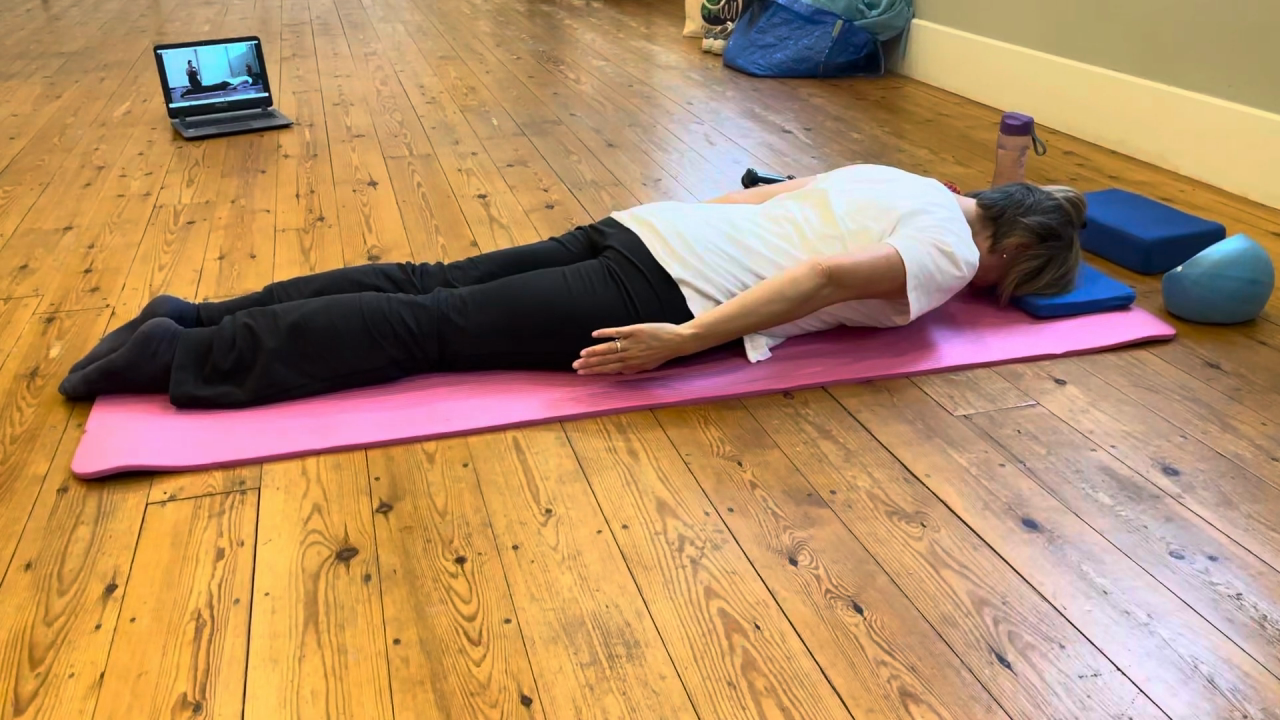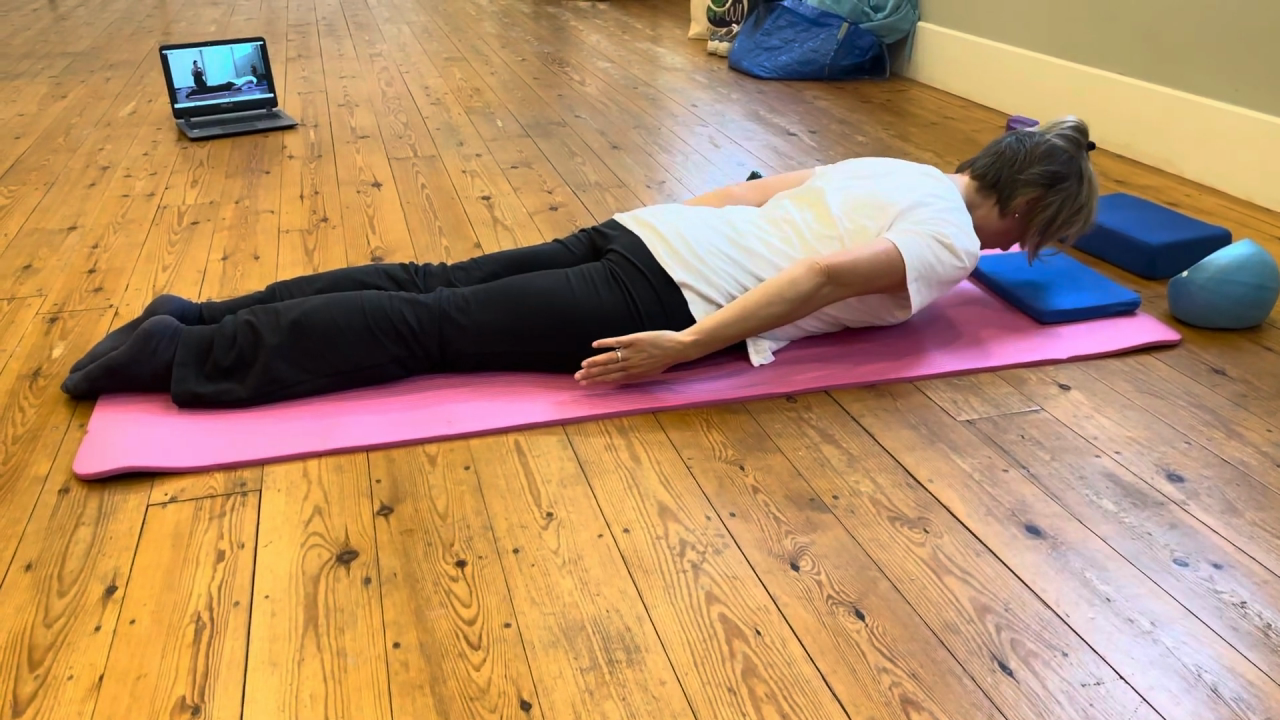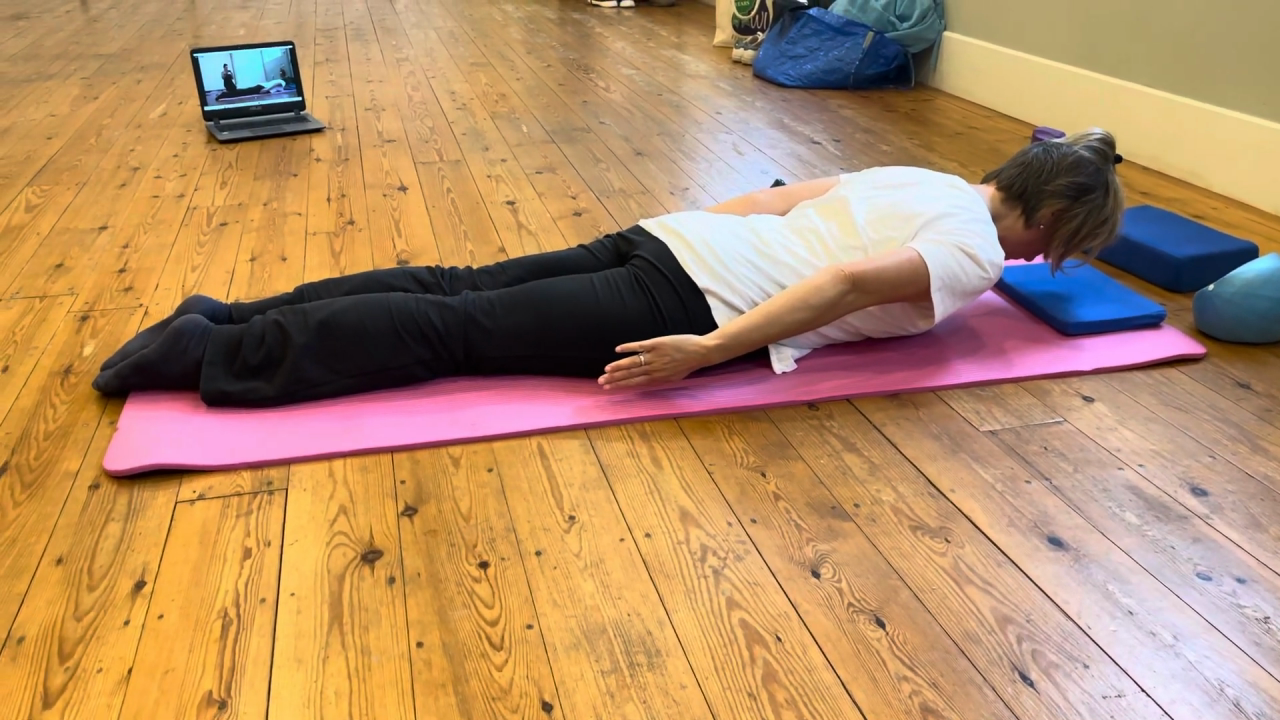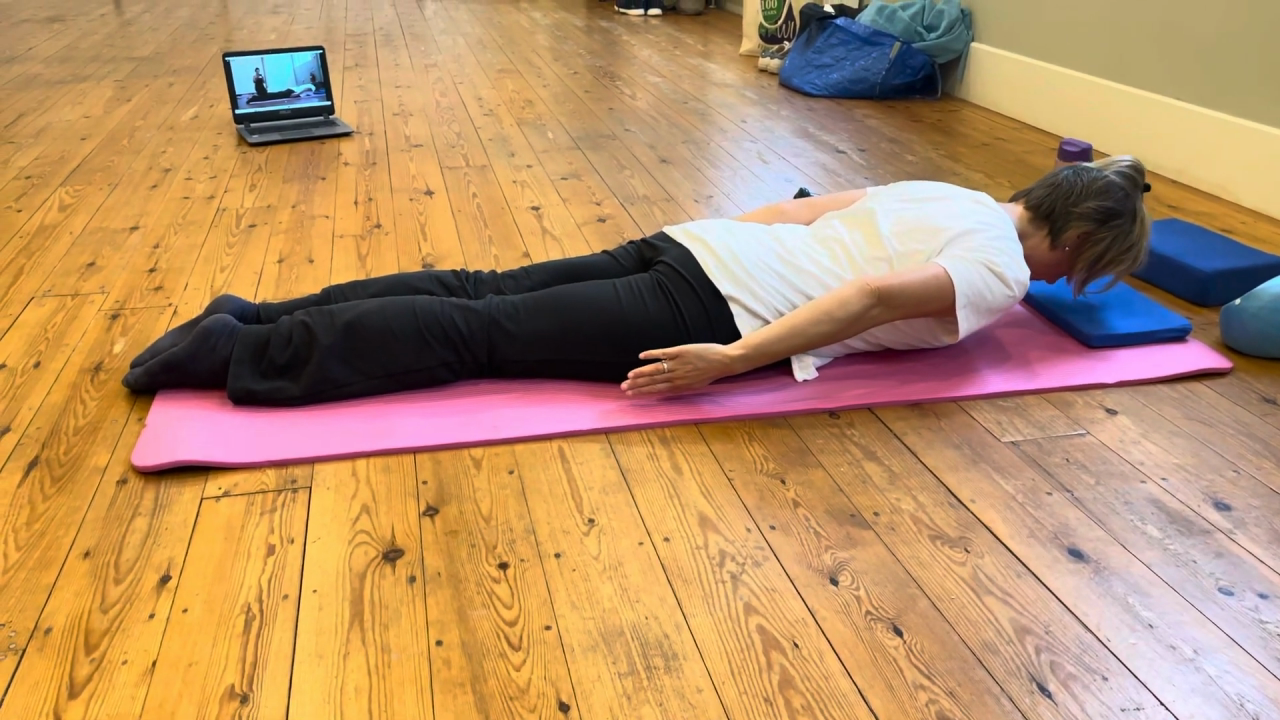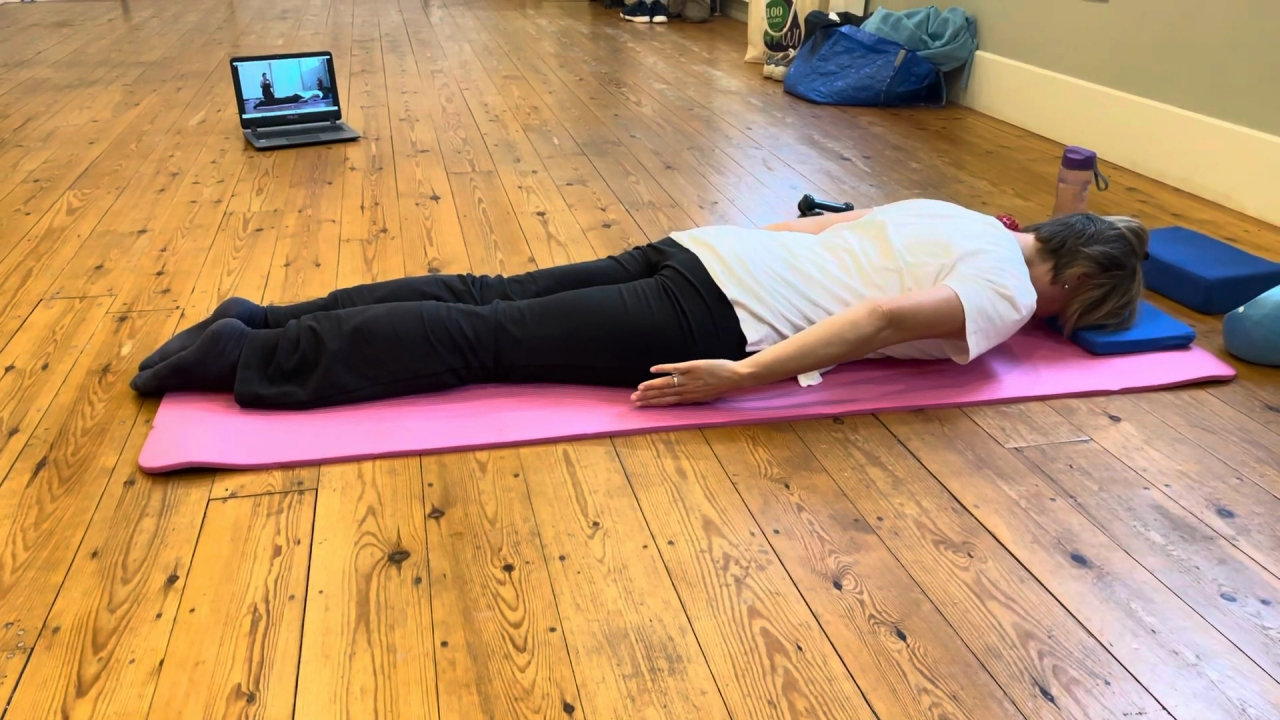
dt=1s
person 1, frame 1
left shoulder: (898, 181)
right shoulder: (949, 252)
right elbow: (827, 276)
right wrist: (684, 339)
left hip: (648, 227)
right hip: (677, 289)
left knee: (434, 288)
right knee: (435, 331)
left ankle: (191, 317)
right ankle: (180, 358)
person 1, frame 2
left shoulder: (895, 169)
right shoulder: (950, 240)
right elbow: (831, 272)
right wrist: (687, 343)
left hip: (649, 232)
right hip: (674, 294)
left knee: (432, 291)
right knee: (436, 331)
left ankle: (194, 317)
right ankle: (181, 355)
person 1, frame 3
left shoulder: (922, 178)
right shoulder: (975, 252)
right elbow: (854, 282)
right wrist: (709, 350)
left hip: (672, 238)
right hip: (698, 302)
left knee: (459, 294)
right knee: (461, 333)
left ankle: (224, 317)
right ankle: (212, 355)
person 1, frame 4
left shoulder: (949, 196)
right shoulder: (1000, 268)
right elbow: (879, 298)
right wrist: (734, 360)
left hip: (696, 245)
right hip: (717, 311)
left knee: (481, 296)
right knee: (483, 336)
left ankle: (252, 317)
right ankle: (241, 355)
person 1, frame 5
left shoulder: (955, 217)
right shoulder: (1006, 291)
right elbow: (889, 318)
right wrist: (746, 374)
left hip: (702, 250)
right hip: (718, 317)
left knee: (487, 301)
right knee: (490, 341)
left ankle: (259, 321)
right ankle: (245, 358)
